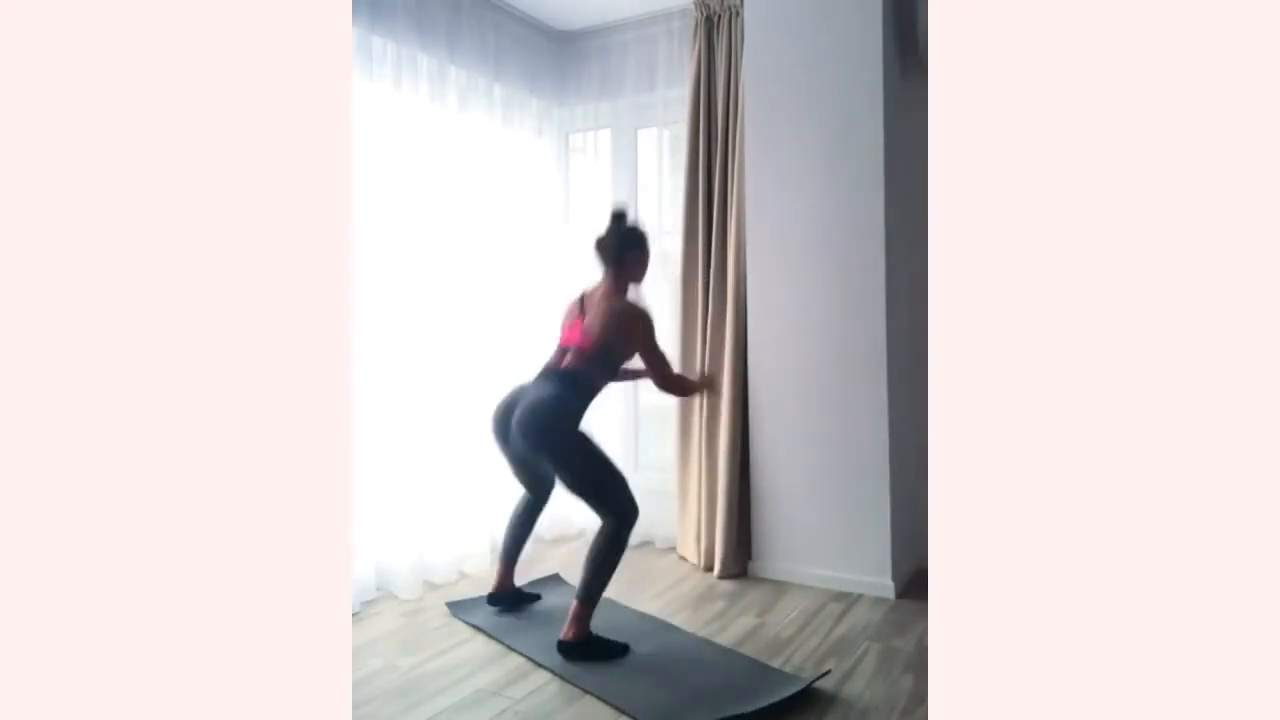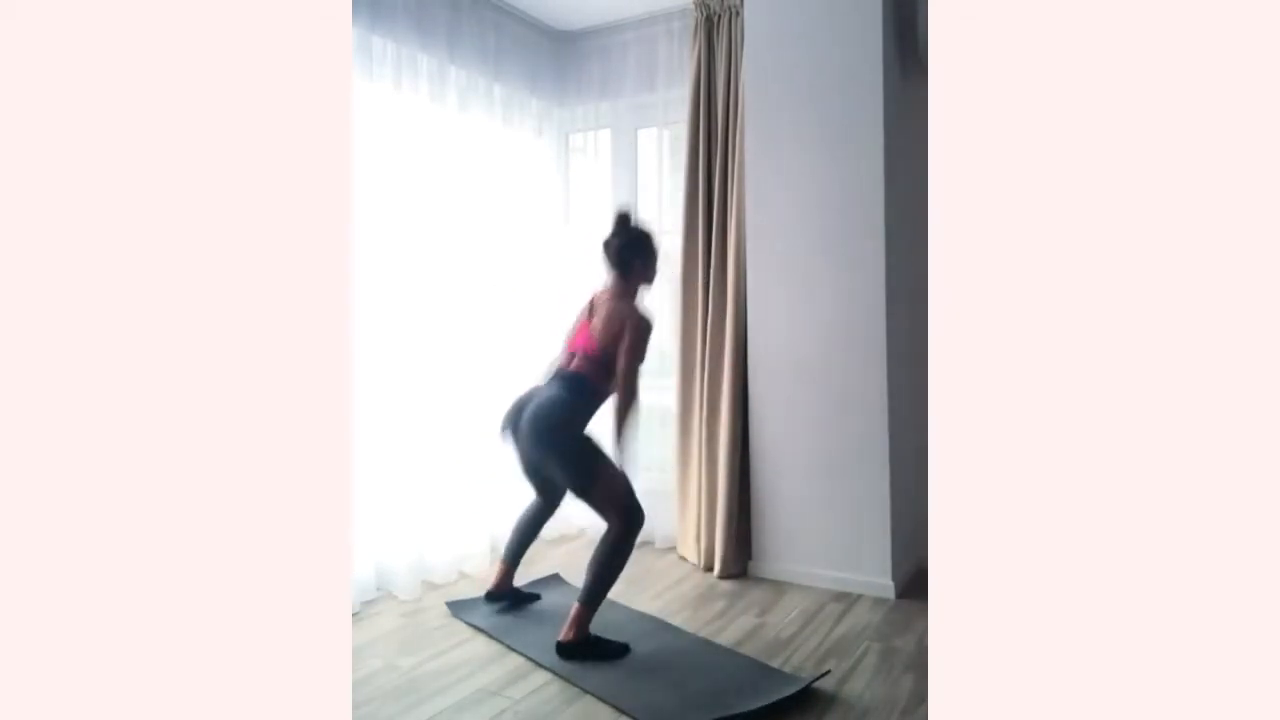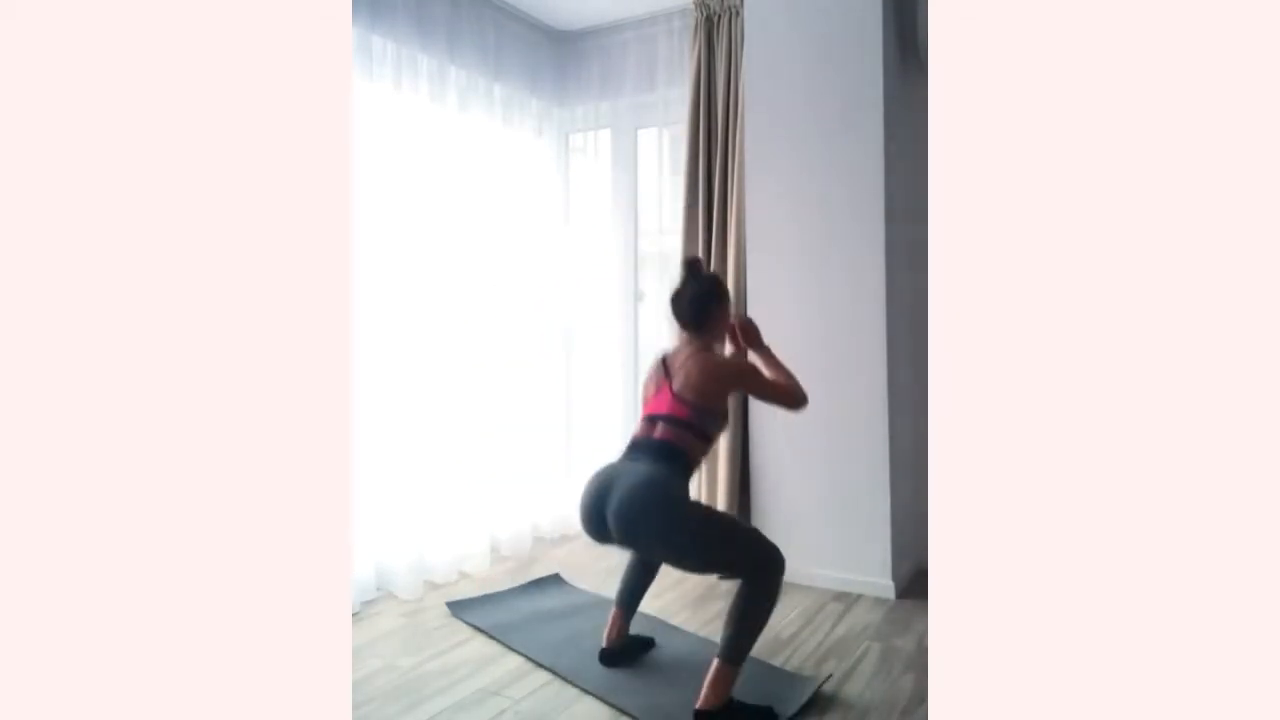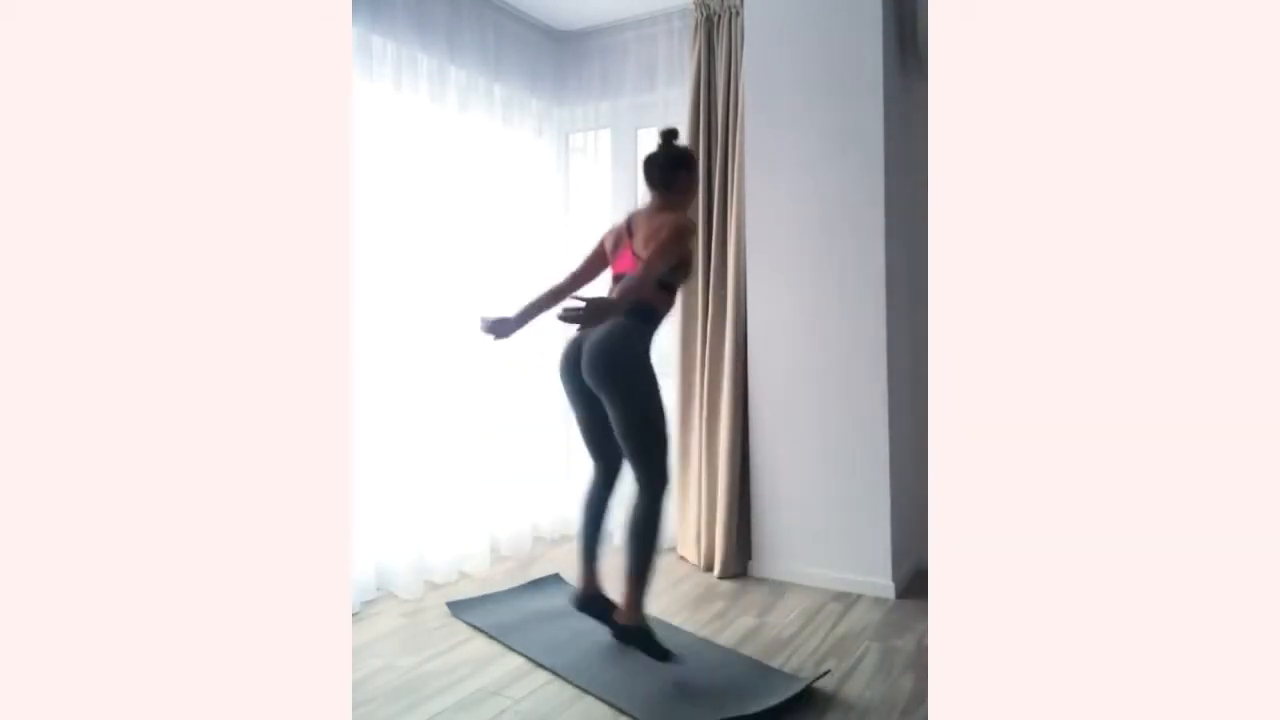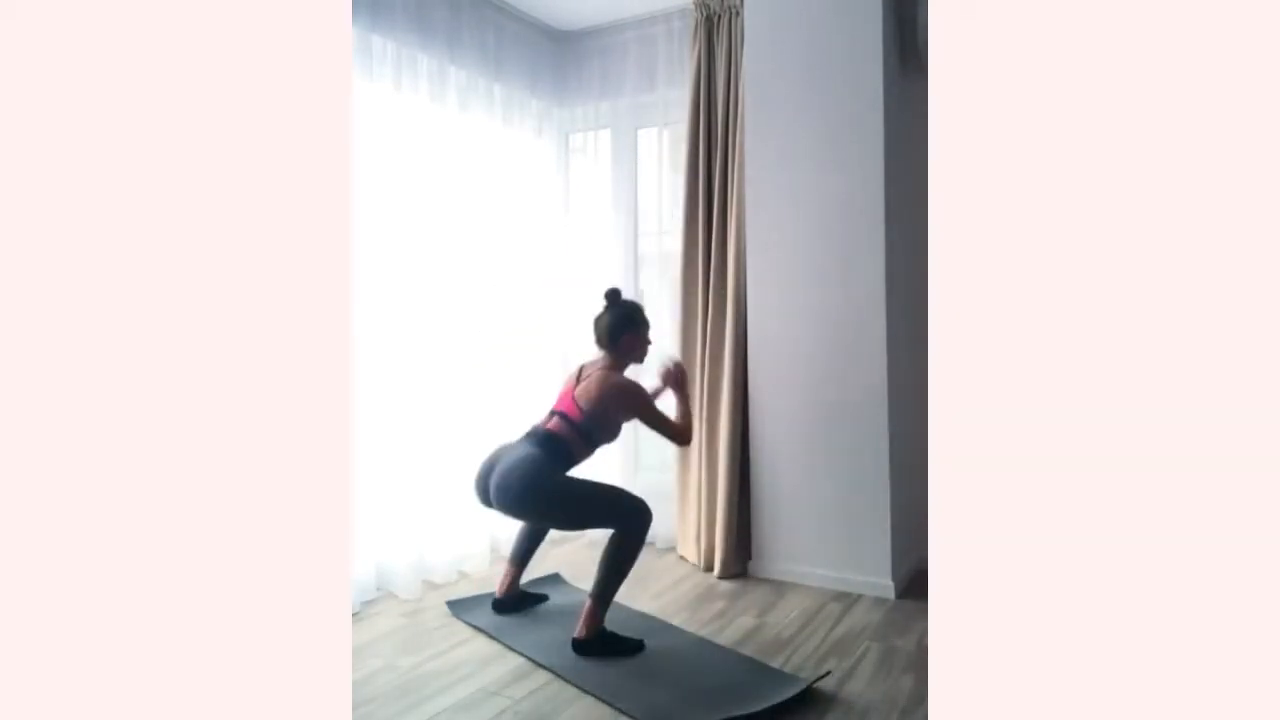
dt=0.5s
person 1, frame 1
left shoulder: (580, 302)
right shoulder: (626, 315)
right elbow: (667, 383)
left wrist: (637, 372)
right wrist: (700, 384)
left hip: (512, 410)
right hip: (547, 417)
left knee: (538, 488)
right knee: (621, 513)
left ankle: (502, 585)
right ankle: (575, 632)
person 1, frame 2
left shoulder: (590, 307)
right shoulder: (633, 322)
right elbow: (624, 389)
right wrist: (611, 468)
left hip: (523, 411)
right hip: (553, 422)
left knee: (550, 496)
right knee: (628, 518)
left ankle: (502, 583)
right ankle: (575, 634)
person 1, frame 3
left shoulder: (660, 367)
right shoulder: (724, 368)
right elbow: (796, 398)
right wrist: (756, 347)
left hip: (598, 498)
right hip: (649, 502)
left knee: (657, 538)
right knee: (765, 566)
left ankle: (615, 639)
person 1, frame 4
left shoulder: (623, 227)
right shoulder: (679, 226)
left elbow: (572, 280)
right elbow: (645, 278)
left wrist: (518, 318)
right wrist: (598, 310)
left hip: (578, 351)
right hip: (616, 354)
left knee: (606, 471)
right knee: (653, 483)
left ankle: (589, 585)
right ankle: (632, 618)
person 1, frame 5
left shoulder: (585, 370)
right shoulder: (622, 388)
right elbow: (682, 436)
left wrist: (659, 389)
right wrist: (681, 391)
left hip: (494, 470)
right hip: (522, 482)
left knee: (550, 497)
right knee: (634, 516)
left ankle: (507, 590)
right ankle: (590, 632)
